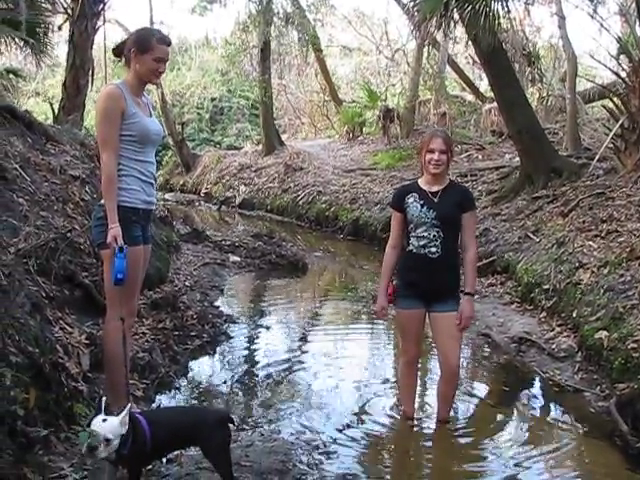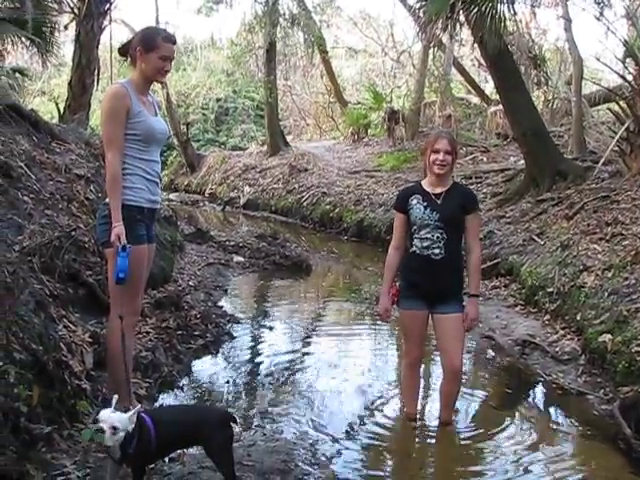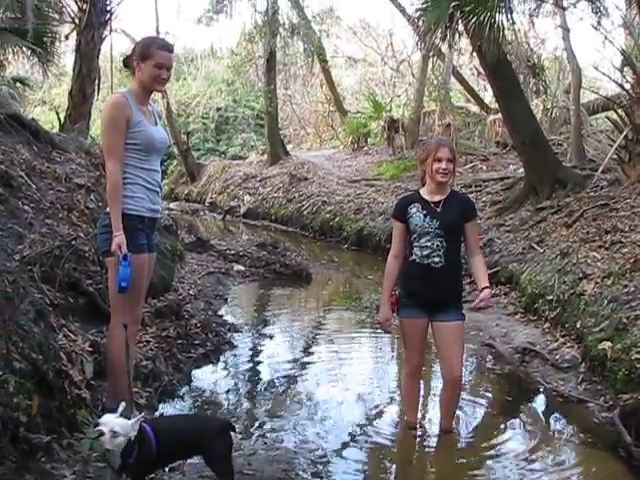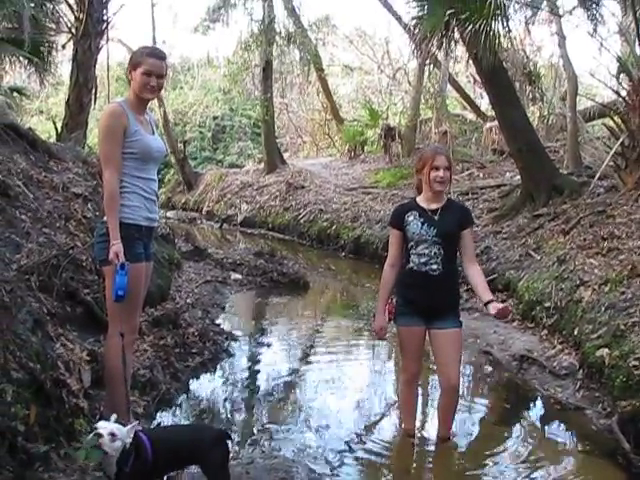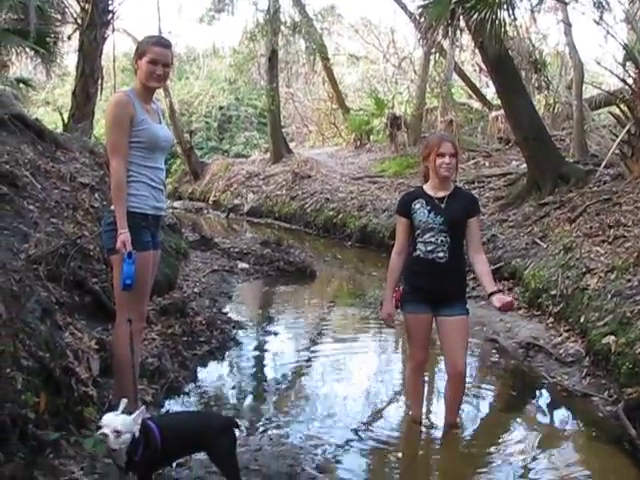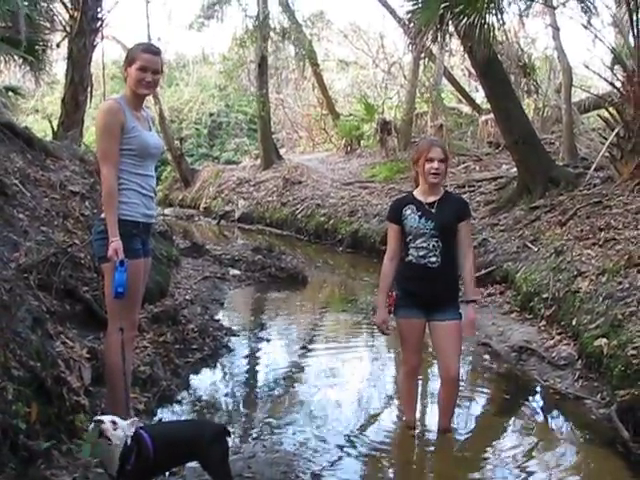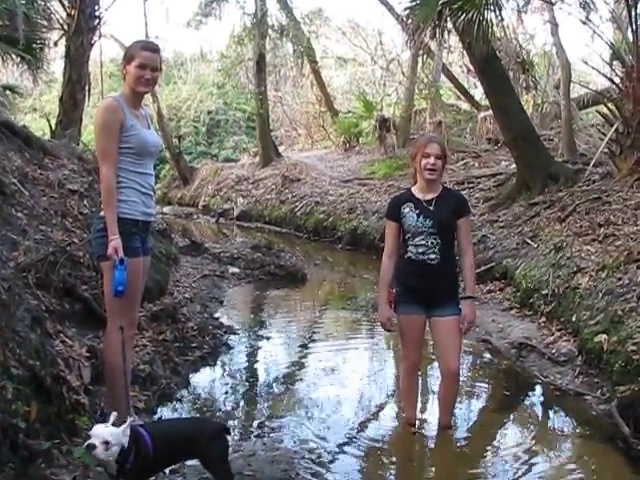
dt=0.3s
person 1, frame 1
left shoulder: (146, 101)
right shoulder: (113, 95)
right elbow: (108, 160)
left wrist: (142, 214)
right wrist: (113, 221)
left hip: (143, 212)
right hip: (121, 212)
left knee: (129, 312)
right knee: (119, 313)
left ankle: (121, 399)
right ankle: (117, 406)
person 1, frame 2
left shoulder: (152, 101)
right shoulder: (119, 94)
right elbow: (113, 160)
left wrist: (146, 213)
right wrist: (117, 220)
left hip: (147, 212)
right hip: (126, 211)
left knee: (132, 312)
right knee: (123, 312)
left ankle: (122, 398)
right ankle: (121, 404)
person 1, frame 3
left shoulder: (152, 111)
right shoulder: (119, 104)
right elbow: (113, 169)
left wrist: (147, 222)
right wrist: (117, 229)
left hip: (148, 221)
right hip: (127, 220)
left knee: (133, 320)
right knee: (124, 320)
left ankle: (120, 406)
right ankle: (121, 412)
person 1, frame 4
left shoulder: (149, 119)
right shoulder: (117, 113)
right elbow: (110, 178)
left wrist: (143, 231)
right wrist: (115, 238)
left hip: (145, 230)
right hip: (124, 229)
left knee: (130, 329)
right knee: (122, 329)
left ankle: (117, 415)
right ankle: (119, 421)
person 1, frame 5
left shoulder: (156, 109)
right shoulder: (123, 103)
right elbow: (117, 167)
left wrist: (151, 221)
right wrist: (122, 227)
left hip: (152, 219)
right hip: (132, 218)
left knee: (138, 317)
right knee: (130, 317)
left ankle: (127, 404)
right ankle: (127, 410)
person 1, frame 6
left shoulder: (146, 116)
right shoulder: (113, 110)
right elbow: (108, 175)
left wrist: (138, 231)
right wrist: (113, 235)
left hip: (143, 227)
right hip: (122, 226)
left knee: (130, 326)
right knee: (121, 326)
left ankle: (119, 412)
right ankle: (120, 418)
person 1, frame 7
left shoulder: (144, 113)
right shoulder: (112, 107)
right elbow: (108, 173)
left wrist: (137, 228)
right wrist: (113, 233)
left hip: (142, 224)
right hip: (121, 224)
left knee: (129, 324)
right knee: (120, 324)
left ankle: (118, 411)
right ankle: (120, 418)
person 2, frame 1
left shoulder: (461, 196)
right shoulder: (404, 194)
left elbow: (469, 248)
right elbow: (394, 245)
left wrist: (468, 296)
right wrist: (382, 291)
left hip: (446, 291)
right hip: (409, 288)
left knee: (451, 365)
right knee: (409, 356)
left ankle: (442, 422)
right ankle: (407, 418)
person 2, frame 2
left shoulder: (465, 197)
right shoulder: (408, 196)
left elbow: (474, 249)
right elbow: (397, 246)
left wrist: (473, 297)
right wrist: (385, 292)
left hip: (449, 293)
right hip: (412, 289)
left knee: (454, 366)
right knee: (412, 357)
left ankle: (445, 423)
right ankle: (409, 419)
person 2, frame 3
left shoulder: (462, 204)
right shoulder: (406, 204)
left elbow: (474, 254)
right elbow: (396, 255)
left wrist: (484, 287)
right wrist: (385, 301)
left hip: (448, 300)
right hip: (412, 297)
left knee: (453, 374)
right knee: (412, 365)
left ankle: (445, 431)
right ankle: (410, 427)
person 2, frame 4
left shoulder: (459, 213)
right shoulder: (403, 212)
left elbow: (470, 263)
right elbow: (392, 263)
left wrist: (489, 300)
right wrist: (380, 310)
left hip: (446, 308)
right hip: (409, 305)
left knee: (451, 381)
right knee: (410, 373)
left ankle: (443, 439)
right ankle: (408, 435)
person 2, frame 5
left shoulder: (466, 201)
right shoulder: (410, 200)
left elbow: (475, 252)
right elbow: (399, 251)
left wrist: (493, 292)
right wrist: (388, 297)
left hip: (453, 295)
right hip: (416, 293)
left knee: (458, 369)
right knee: (417, 360)
left ankle: (450, 426)
right ankle: (415, 422)
person 2, frame 6
left shoulder: (457, 205)
right shoulder: (401, 207)
left elbow: (466, 257)
right elbow: (391, 257)
left wrist: (470, 302)
right wrist: (381, 304)
left hip: (446, 300)
right hip: (409, 298)
left knee: (451, 373)
right knee: (410, 365)
left ankle: (444, 430)
right ankle: (409, 427)
person 2, frame 7
left shoulder: (455, 201)
right shoulder: (399, 203)
left elbow: (466, 252)
right elbow: (390, 254)
left wrist: (469, 298)
right wrist: (383, 301)
left hip: (445, 296)
right hip: (409, 294)
left knee: (451, 369)
right knee: (410, 362)
left ankle: (444, 427)
right ankle: (409, 424)
